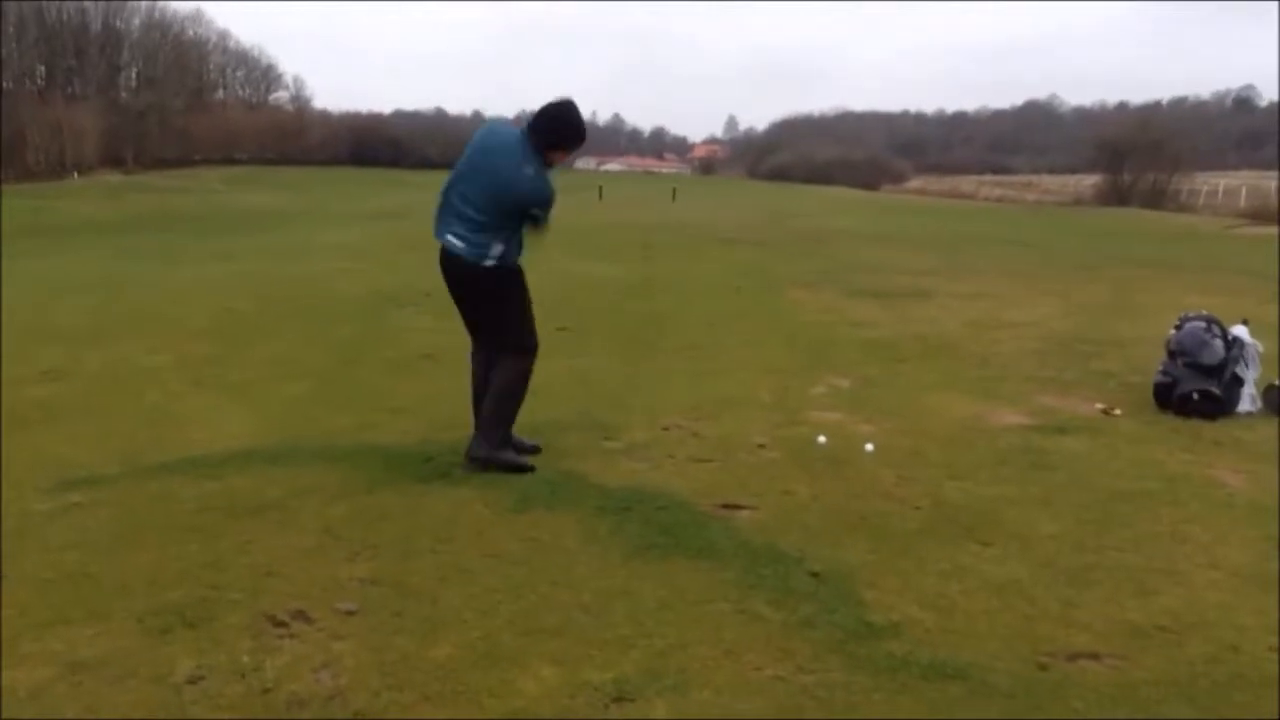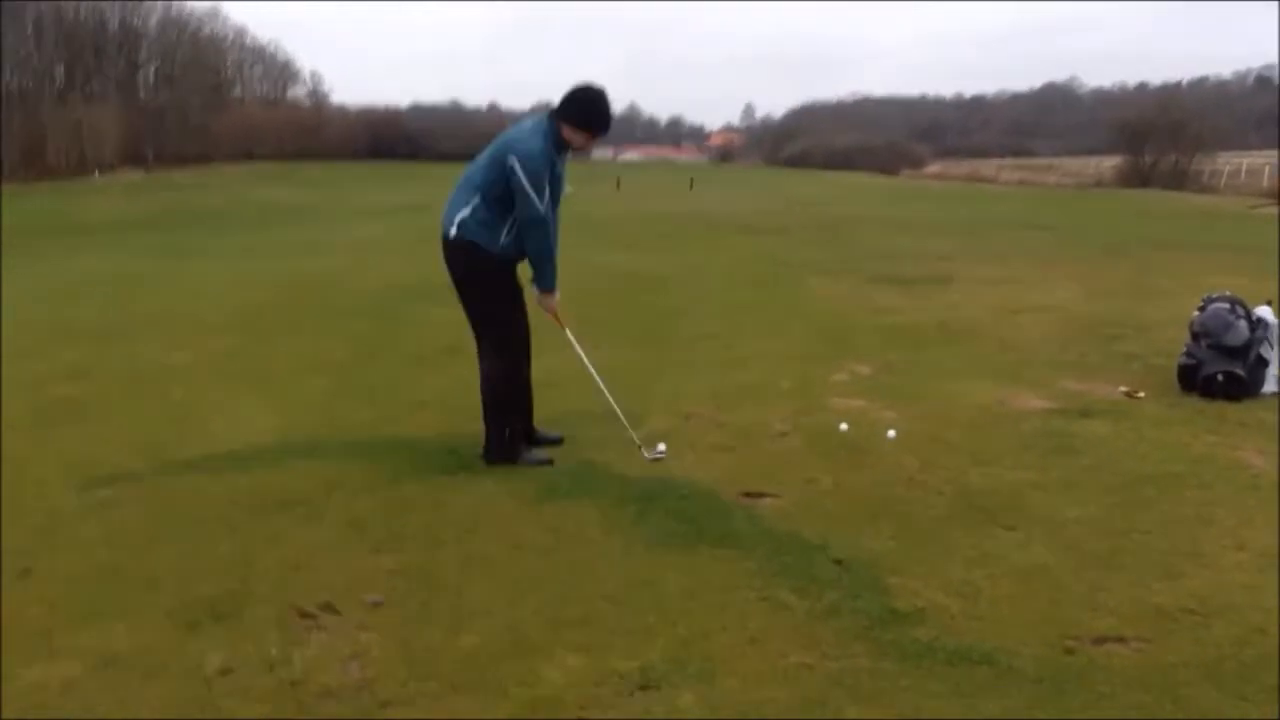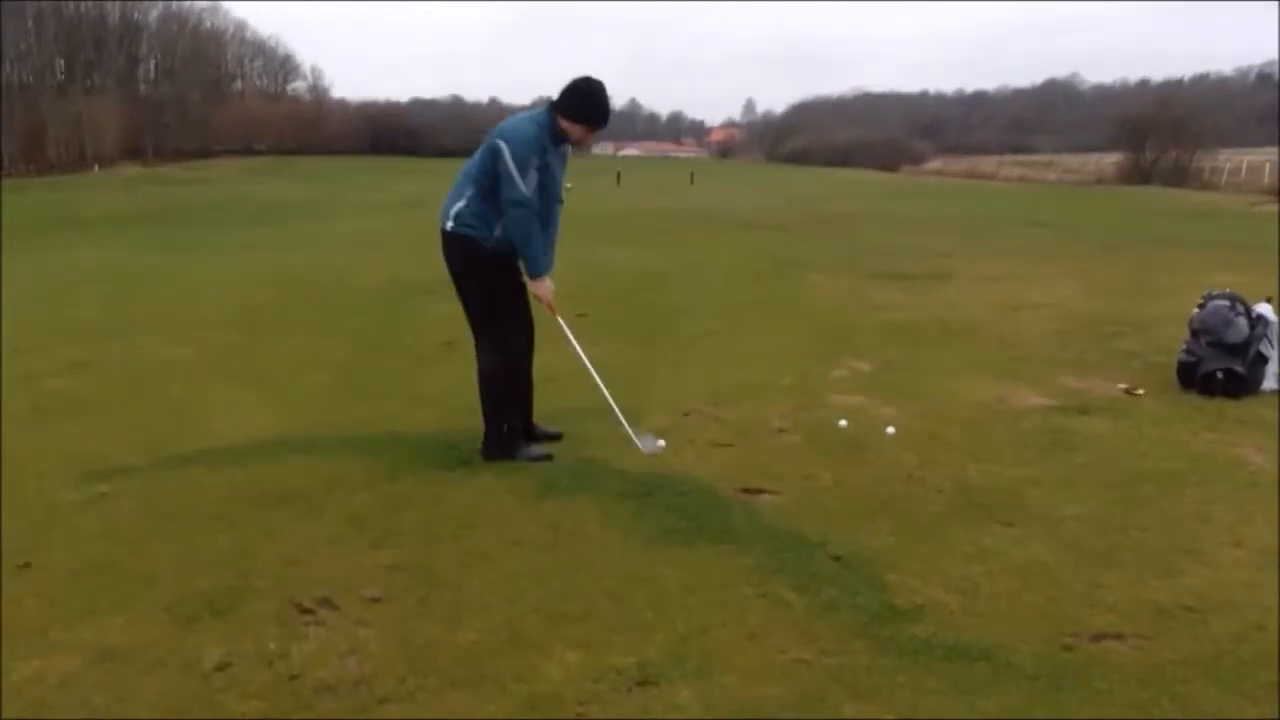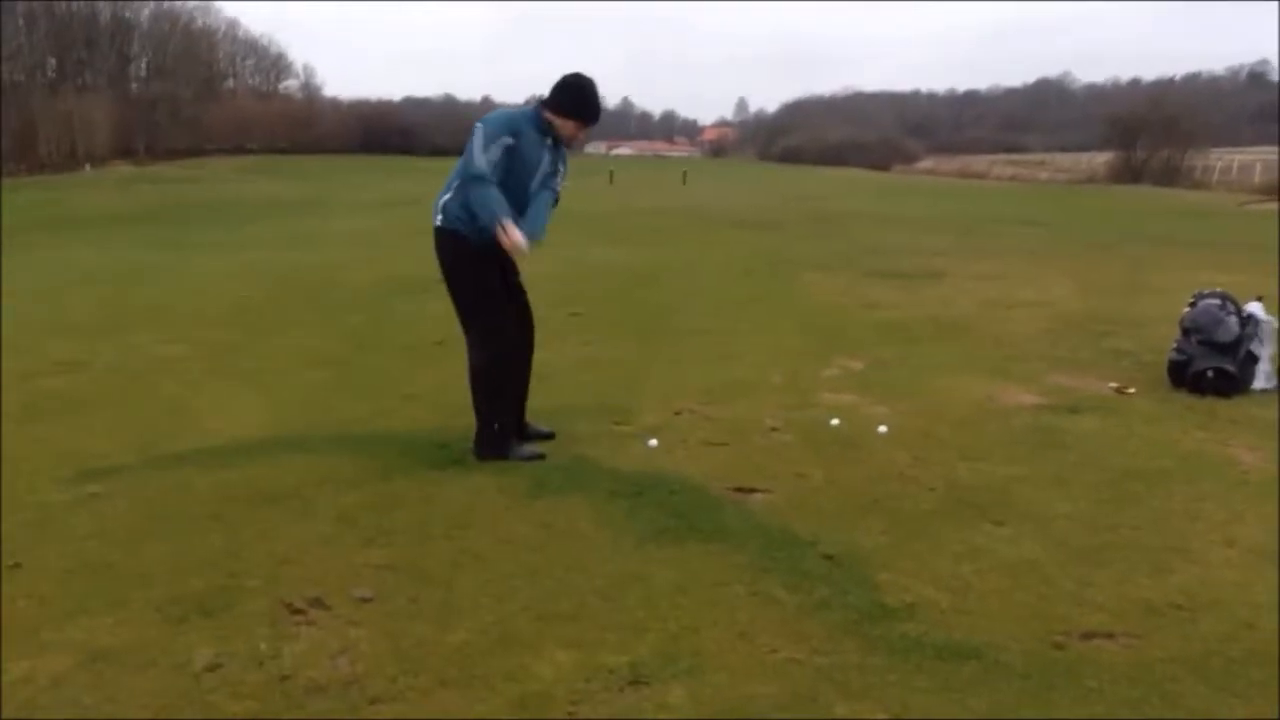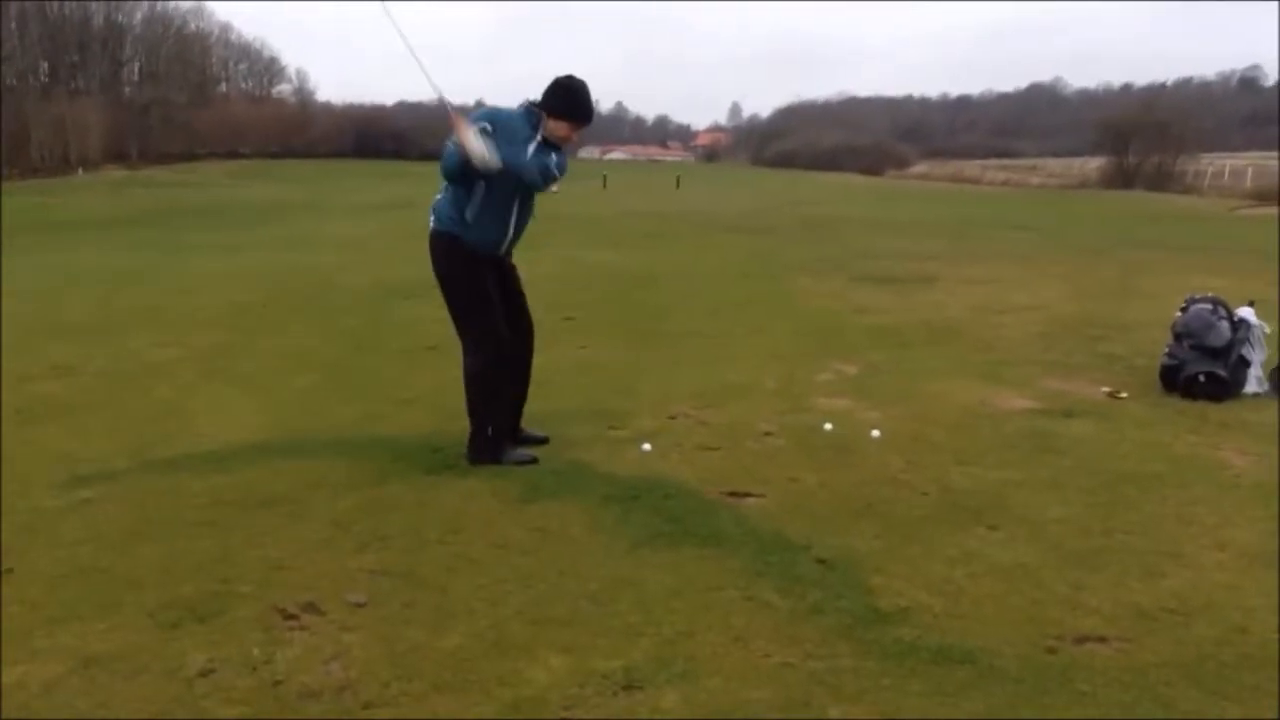
dt=1s
person 1, frame 1
left shoulder: (495, 133)
right shoulder: (535, 185)
left hip: (456, 252)
right hip: (490, 265)
left knee: (488, 345)
right knee: (517, 348)
left ankle: (494, 433)
right ankle: (489, 441)
person 1, frame 2
left shoulder: (547, 142)
right shoulder: (531, 149)
left elbow: (542, 215)
right elbow: (535, 220)
left wrist: (544, 278)
right wrist: (546, 284)
left hip: (489, 244)
right hip: (473, 245)
left knee: (511, 339)
right knee: (501, 342)
left ankle: (519, 431)
right ankle: (503, 443)
person 1, frame 3
left shoulder: (556, 144)
right shoulder: (521, 137)
left elbow: (549, 209)
right elbow: (519, 208)
left wrist: (543, 268)
right wrist: (536, 273)
left hip: (497, 244)
right hip: (470, 239)
left knee: (520, 334)
right knee: (499, 339)
left ankle: (520, 423)
right ankle: (501, 439)
person 1, frame 4
left shoulder: (556, 153)
right shoulder: (502, 125)
left elbow: (544, 198)
right elbow: (478, 181)
left wrist: (524, 234)
right wrist: (504, 224)
left hip: (495, 243)
right hip: (461, 236)
left knee: (519, 330)
right knee: (491, 336)
left ankle: (512, 421)
right ankle: (493, 438)
person 1, frame 5
left shoulder: (554, 156)
right shoulder: (493, 121)
left elbow: (530, 173)
right elbow: (450, 166)
left wrist: (489, 154)
right wrist: (467, 150)
left hip: (495, 251)
right hip: (456, 241)
left knee: (519, 336)
right knee: (487, 341)
left ankle: (507, 426)
right ankle: (486, 442)
